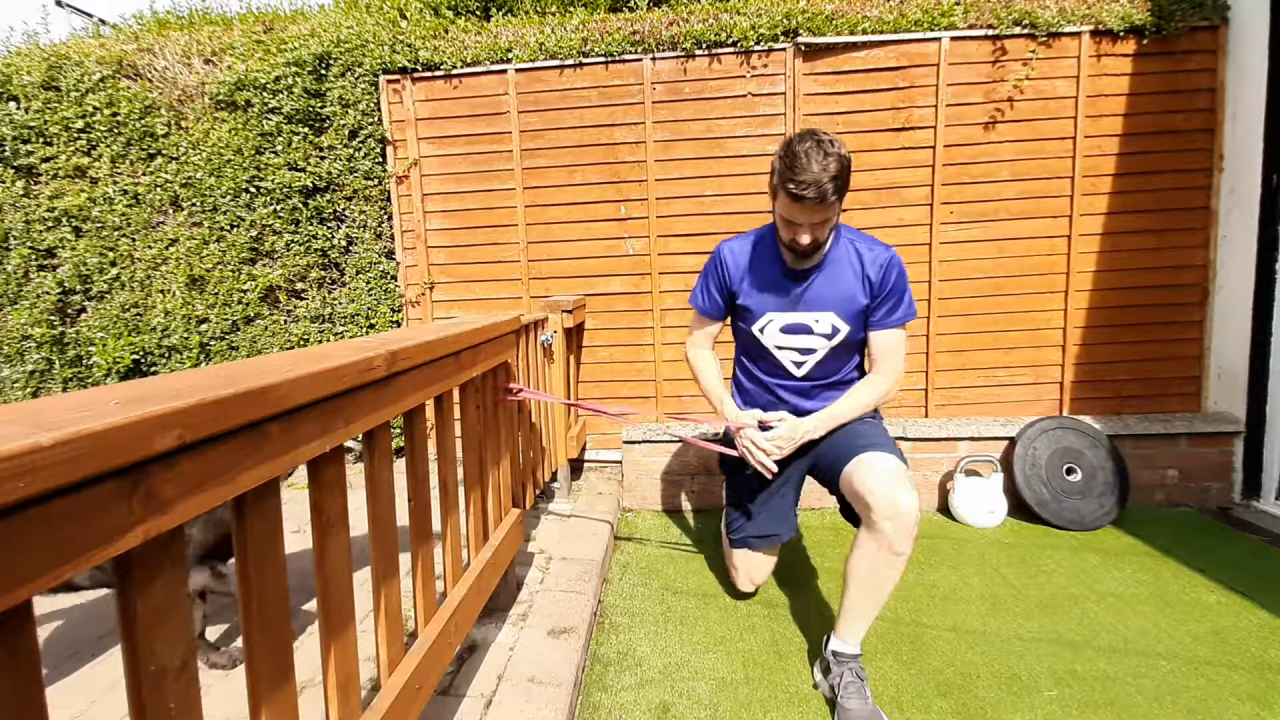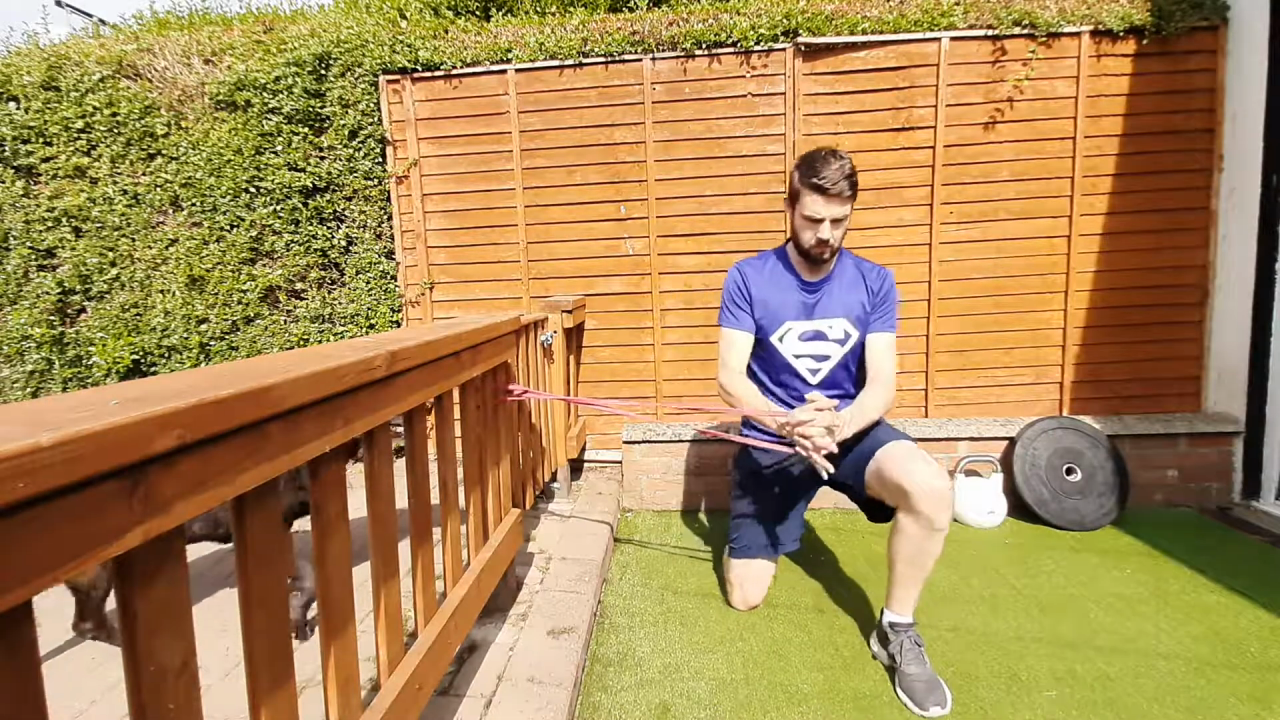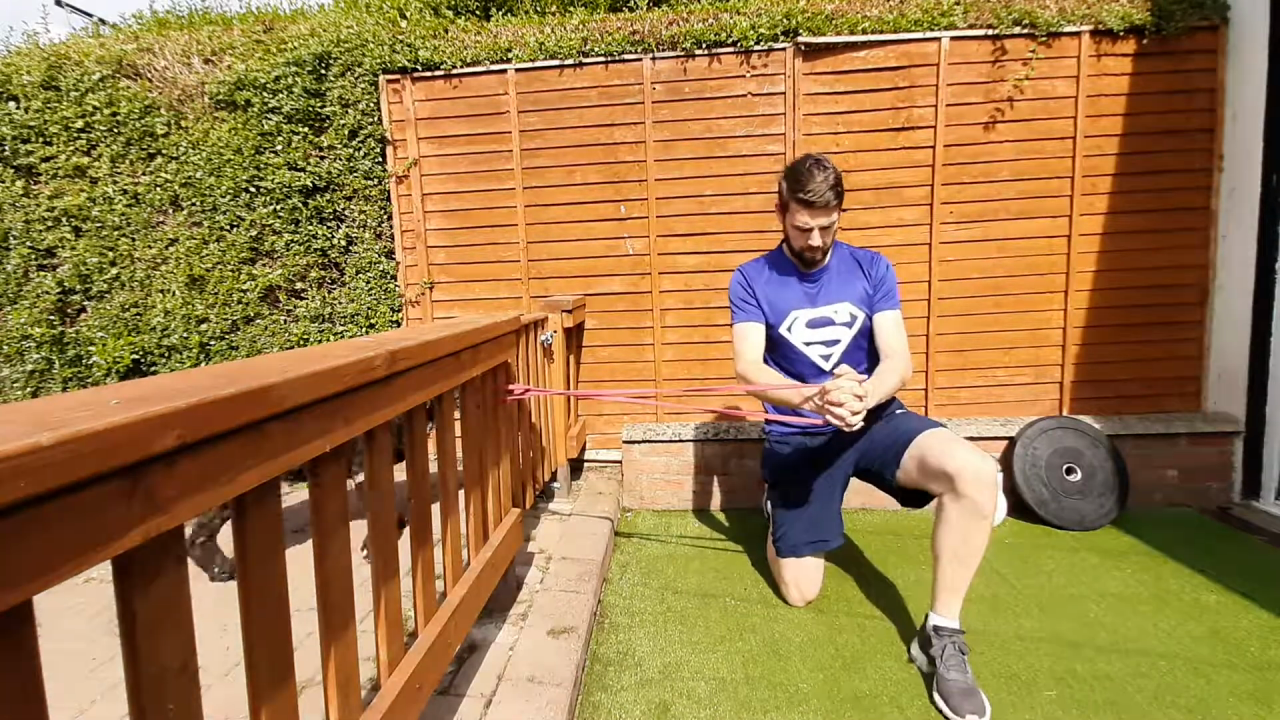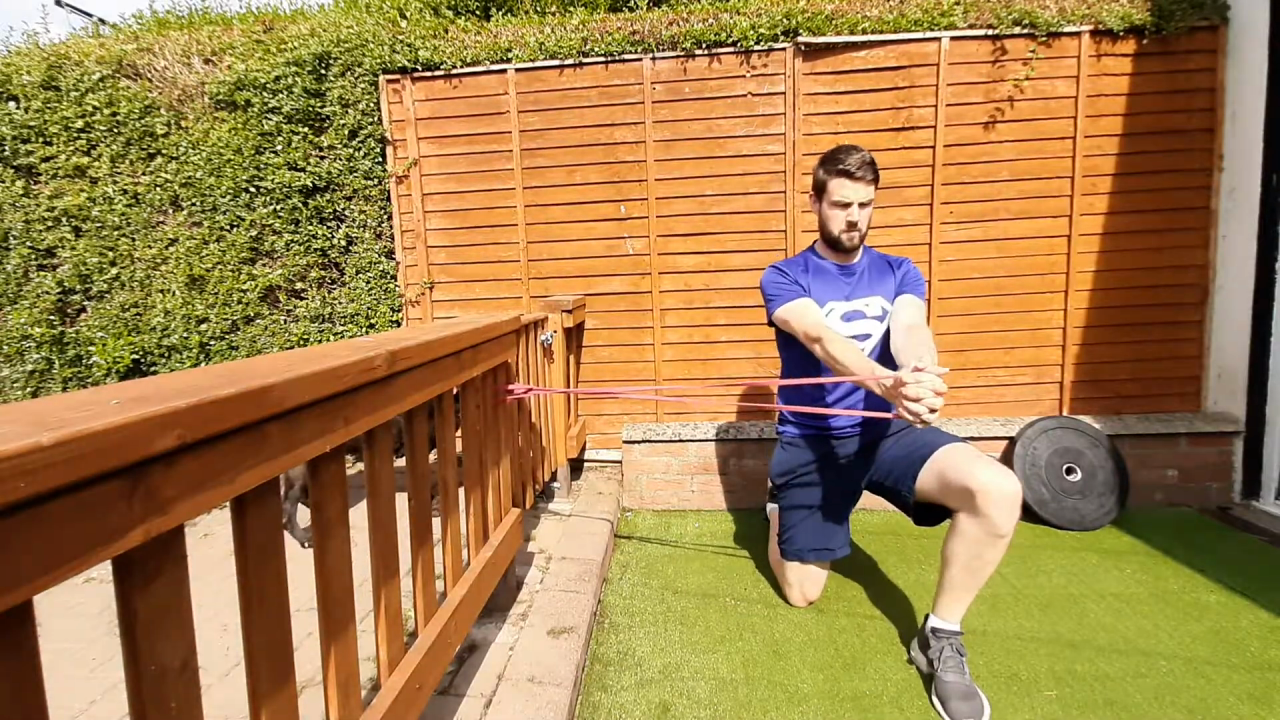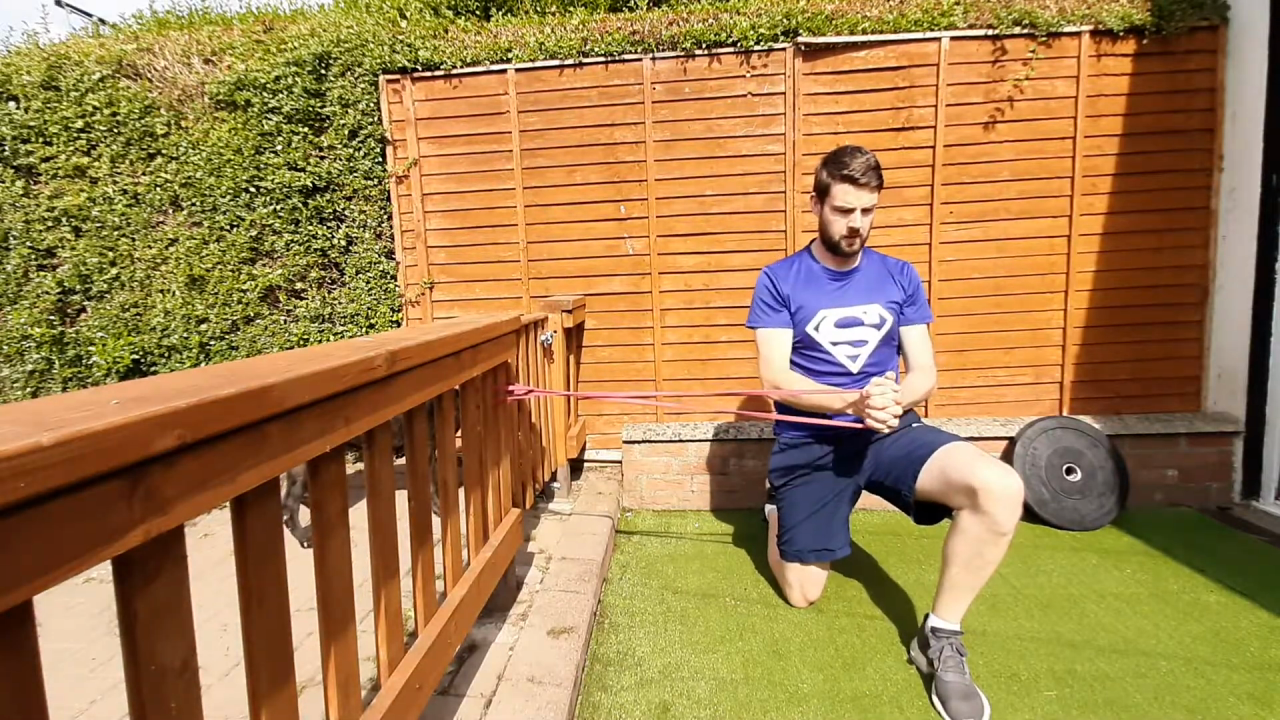
dt=1s
person 1, frame 1
left shoulder: (878, 265)
right shoulder: (732, 260)
left elbow: (887, 374)
right elbow: (698, 347)
left wrist: (806, 430)
right wrist: (734, 419)
left hip: (838, 417)
right hip: (759, 424)
left knee: (898, 506)
right knee: (748, 577)
left ankle: (841, 659)
right ankle: (738, 520)
person 1, frame 2
left shoulder: (874, 282)
right shoulder: (749, 277)
left elbow: (883, 382)
right elbow: (729, 377)
left wrist: (839, 426)
right wrist: (789, 424)
left hip: (848, 428)
right hip: (769, 441)
left knee: (930, 487)
right knee: (745, 596)
left ankle: (896, 629)
right ankle: (750, 520)
person 1, frame 3
left shoulder: (872, 268)
right shoulder: (752, 280)
left elbow: (898, 359)
right elbow: (748, 368)
left wrist: (863, 396)
right wrist: (816, 399)
left hip: (874, 417)
right hip: (796, 435)
left knee: (975, 472)
right knee: (799, 592)
left ankle: (941, 634)
right ankle: (779, 507)
person 1, frame 4
left shoulder: (899, 272)
right shoulder: (783, 278)
left elbow: (910, 332)
right elbow: (821, 338)
left wrist: (923, 374)
right wrist: (890, 383)
left hip: (889, 431)
right hip: (811, 441)
left knee: (998, 491)
right knee: (802, 594)
left ankle: (941, 637)
right ankle: (780, 512)
person 1, frame 5
left shoulder: (900, 277)
right shoulder: (779, 281)
left elbow: (925, 373)
right elbow: (774, 376)
left wrist: (892, 399)
right wrist: (853, 402)
left hip: (891, 430)
right hip: (810, 442)
left knee: (1000, 488)
right knee: (802, 594)
left ankle: (941, 636)
right ankle: (778, 513)
